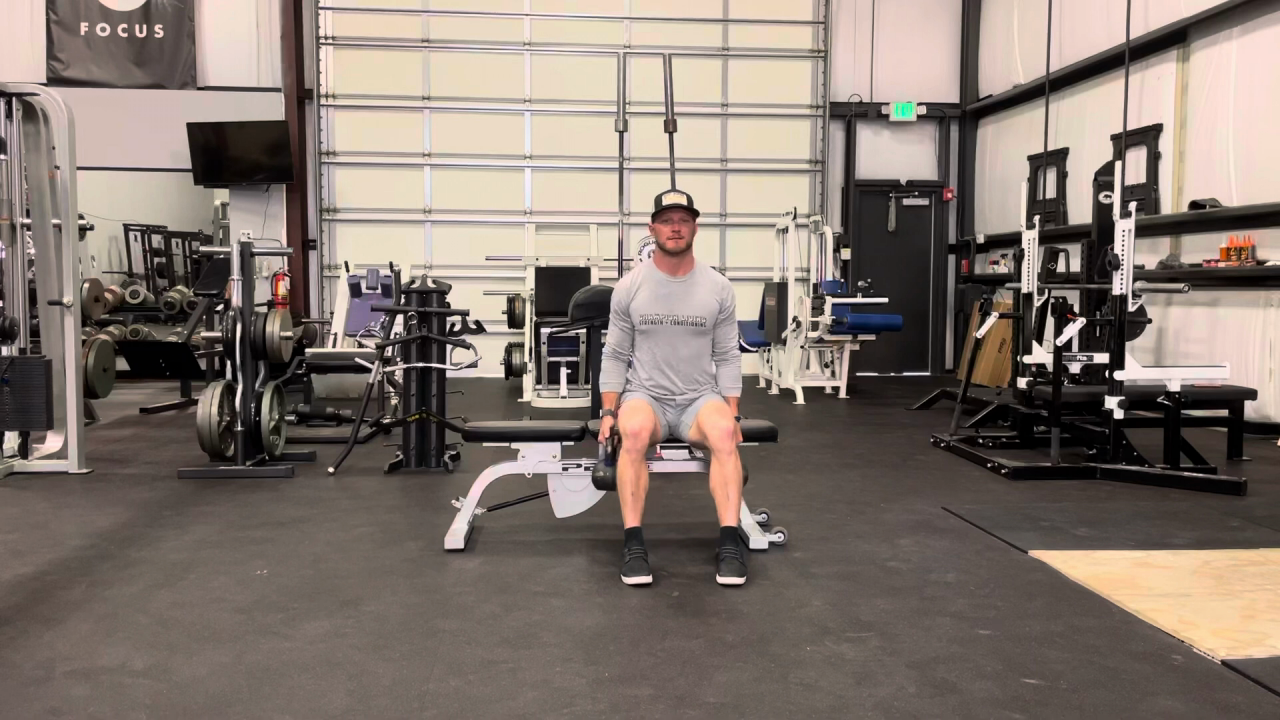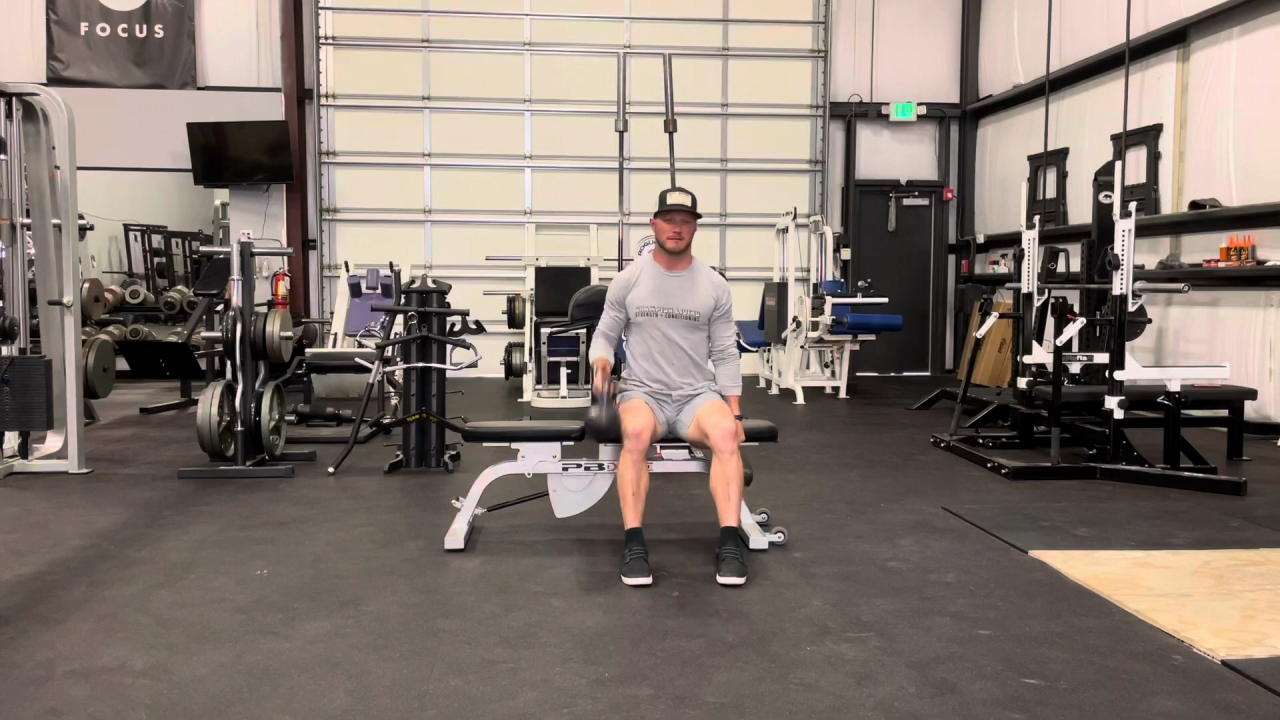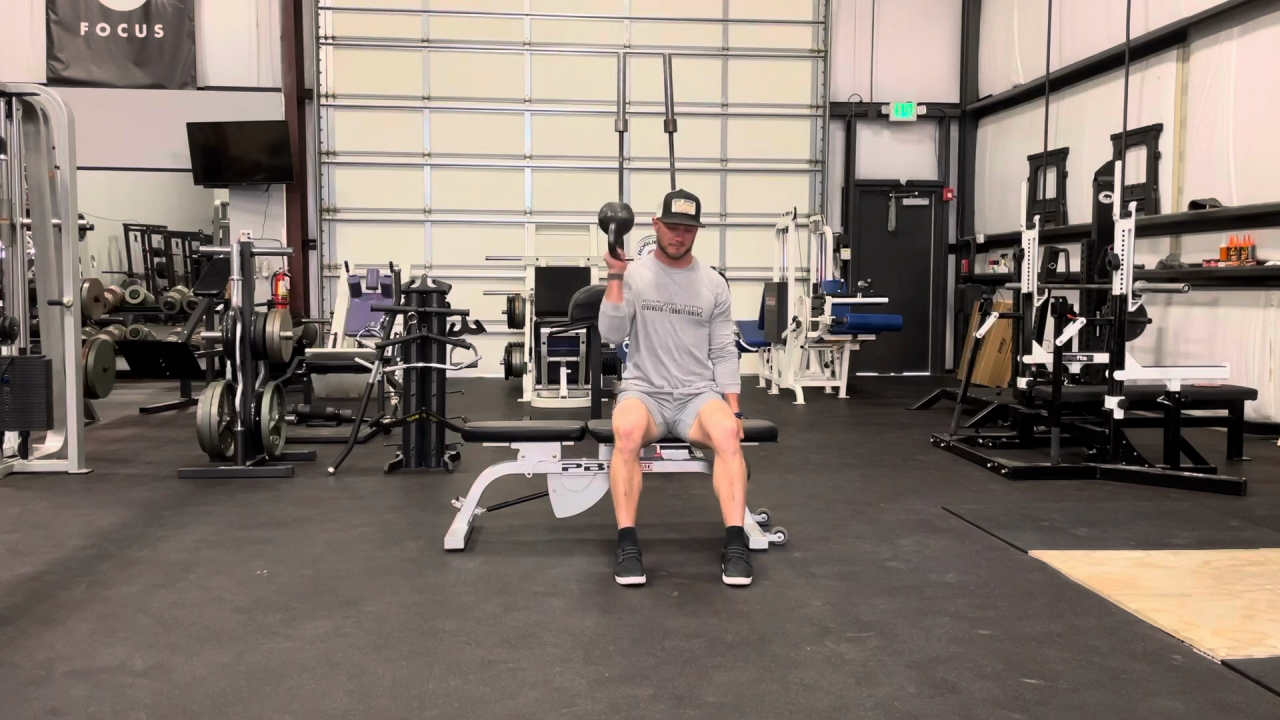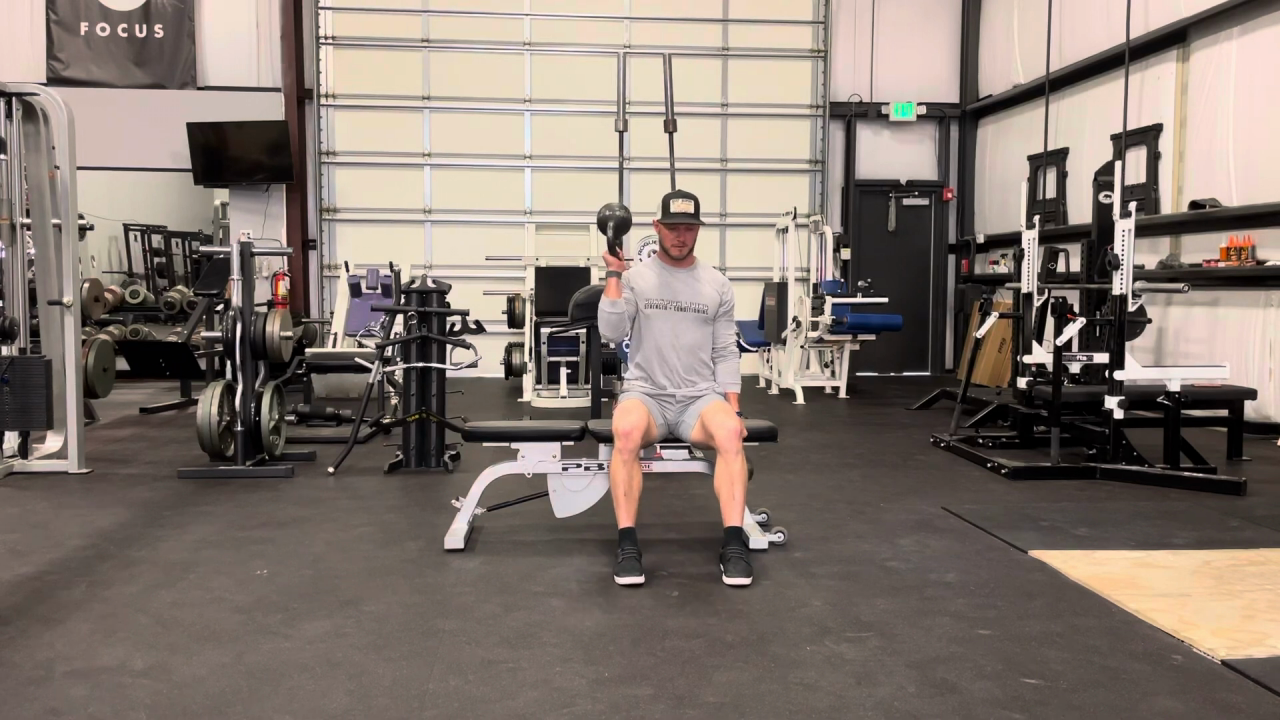
dt=0.5s
person 1, frame 1
left shoulder: (718, 288)
right shoulder: (630, 286)
left elbow: (727, 356)
right elbow: (615, 355)
left wrist: (733, 414)
right wrist: (609, 411)
left hip: (699, 397)
right hip: (645, 394)
left knee: (723, 434)
right knee: (633, 432)
left ankle: (729, 542)
right ankle: (633, 543)
person 1, frame 2
left shoulder: (714, 284)
right shoulder: (628, 280)
left elbow: (725, 353)
right elbow: (605, 336)
left wrist: (736, 413)
right wrist: (600, 365)
left hip: (698, 393)
right hip: (643, 393)
left knee: (725, 435)
right knee: (636, 433)
left ankle: (729, 544)
right ankle: (634, 544)
person 1, frame 3
left shoulder: (713, 284)
right shoulder: (634, 275)
left elbow: (723, 352)
right elbow: (612, 334)
left wrist: (733, 410)
right wrist: (615, 276)
left hip: (697, 394)
right hip: (643, 391)
left knee: (726, 433)
right knee: (627, 432)
left ankle: (735, 543)
right ankle: (627, 543)
person 1, frame 4
left shoulder: (718, 285)
right shoulder: (635, 278)
left elbow: (726, 353)
right elbow: (611, 332)
left wrist: (735, 410)
right wrist: (614, 274)
left hip: (700, 396)
right hip: (645, 393)
left knee: (730, 433)
right knee: (626, 432)
left ankle: (733, 544)
right ankle: (627, 544)
